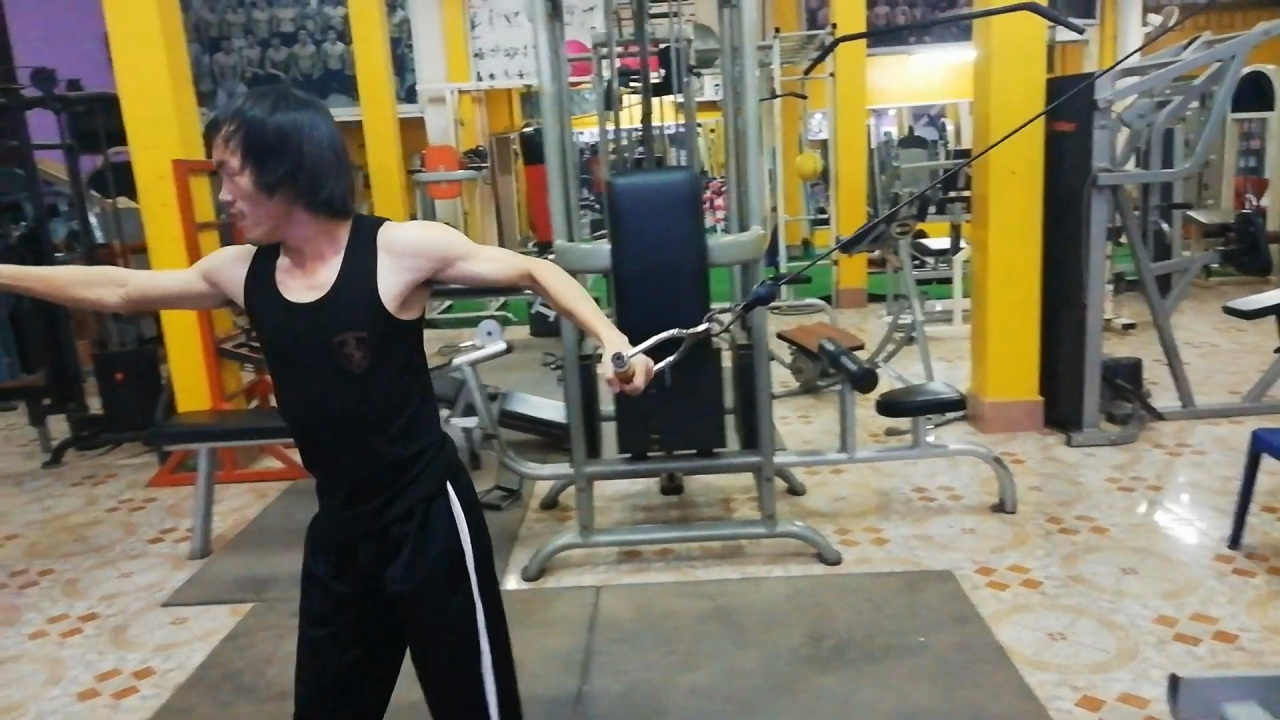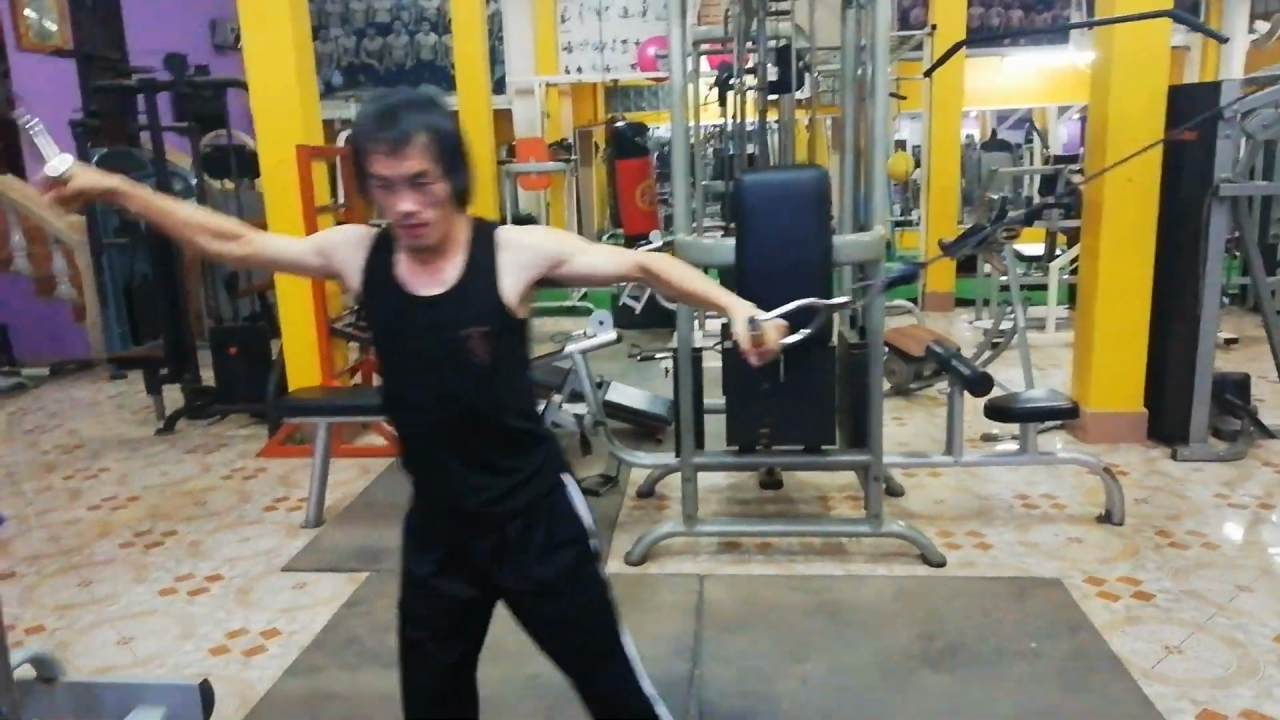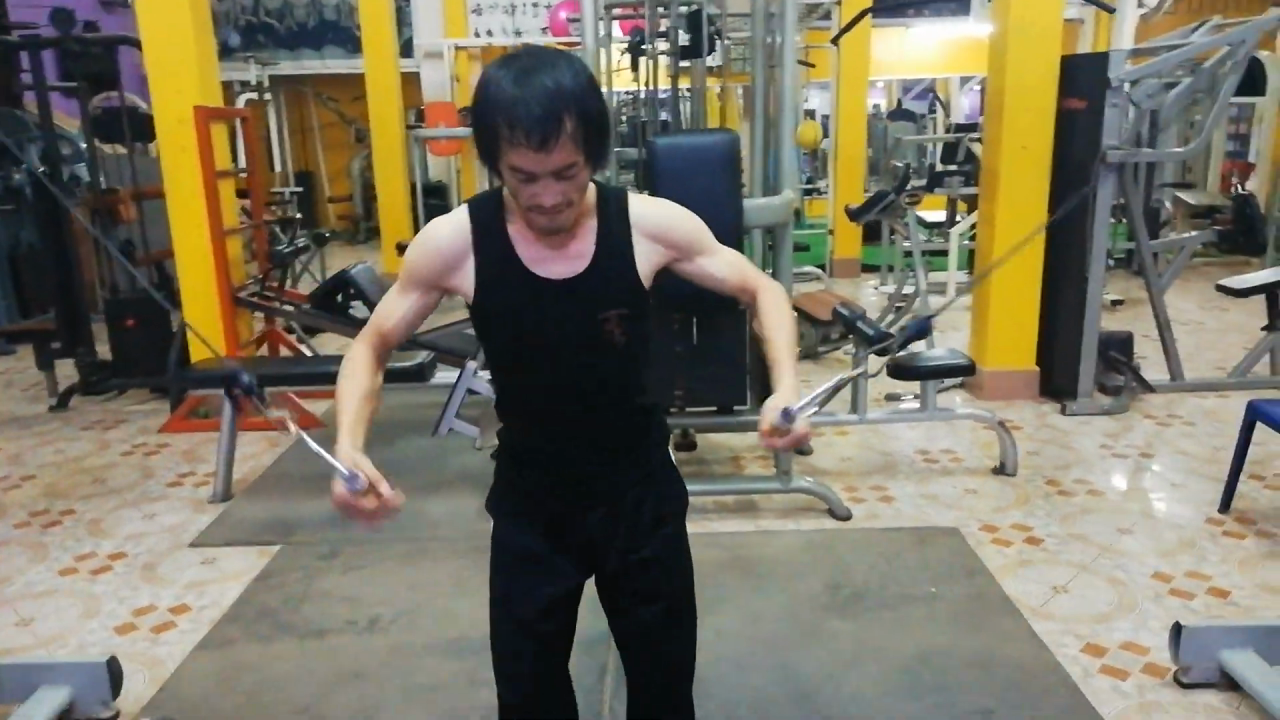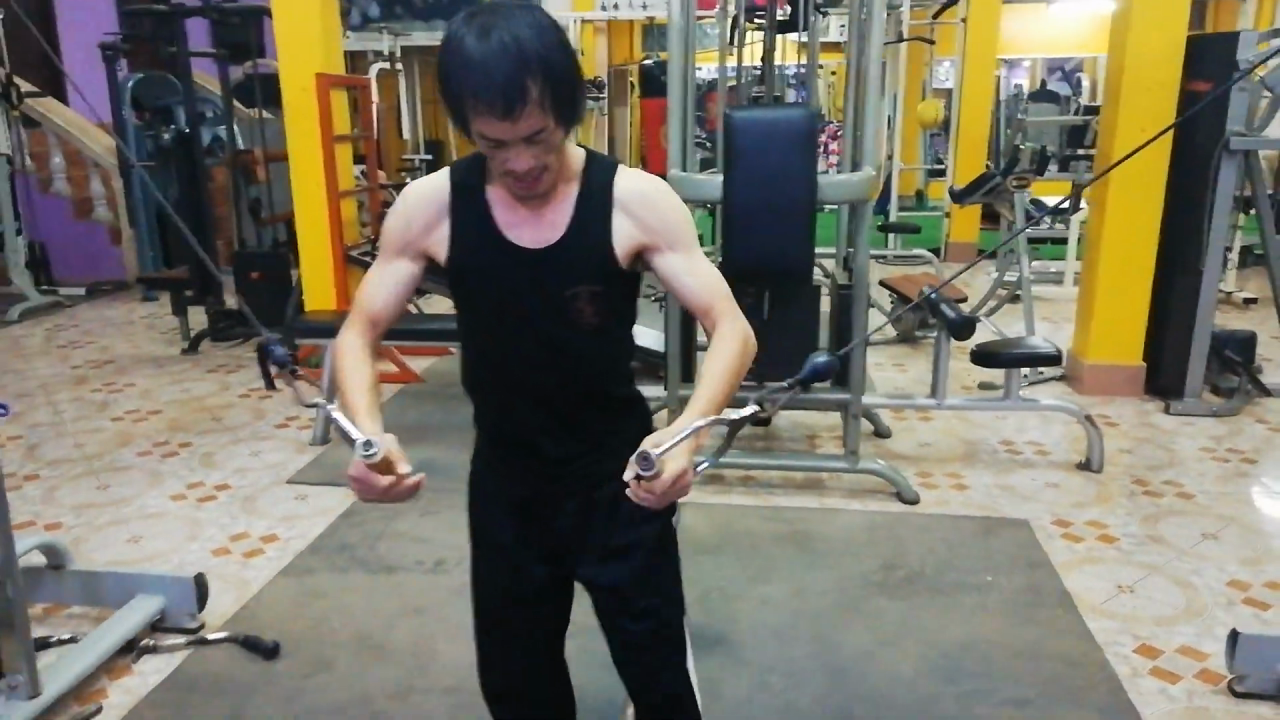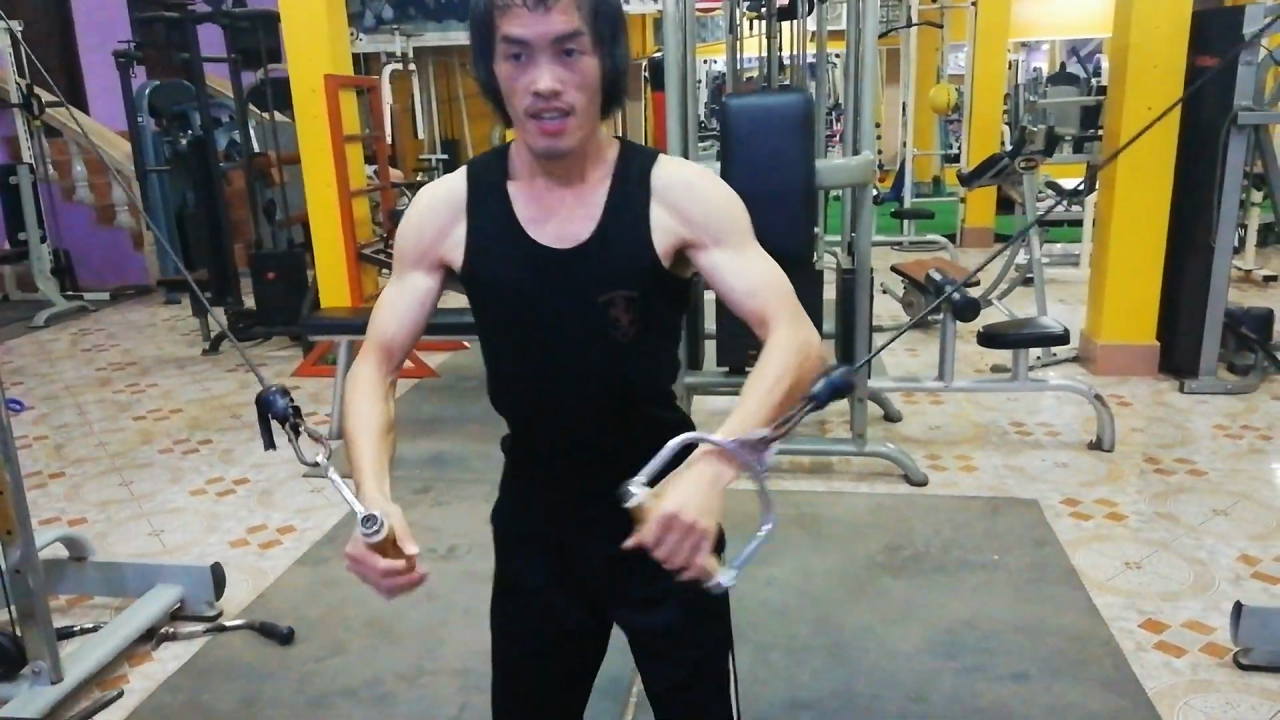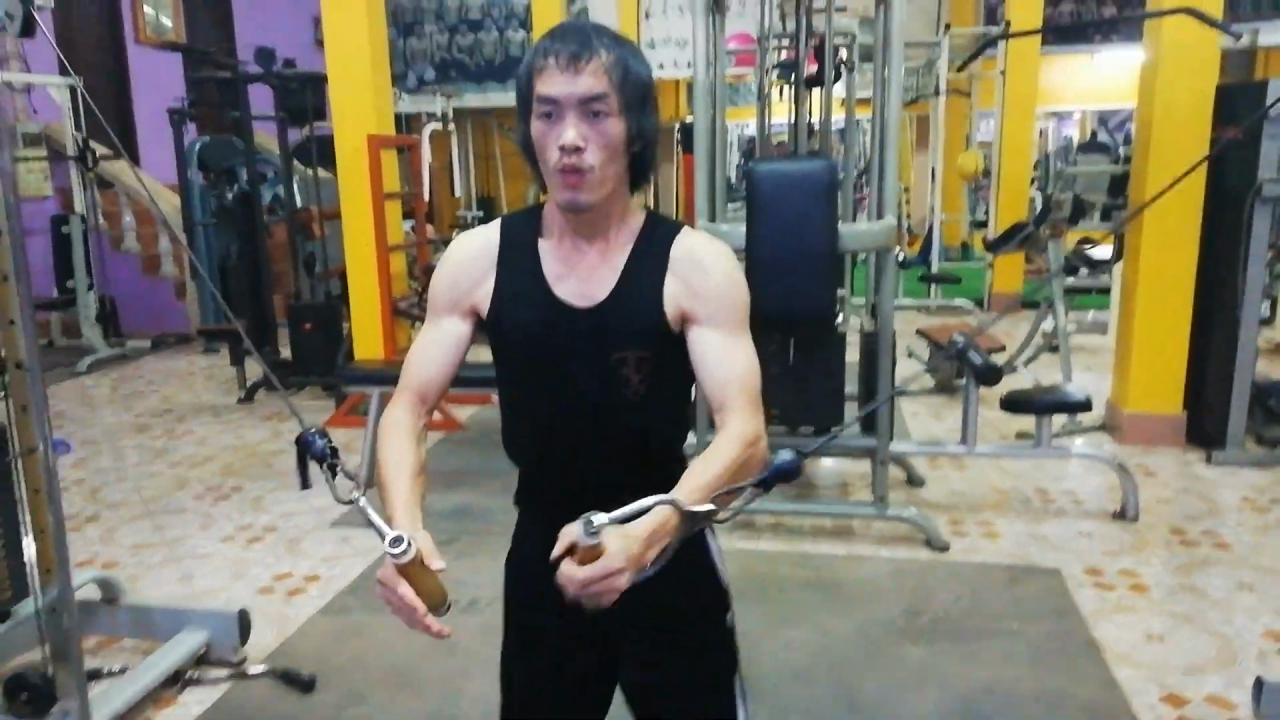
dt=0.7s
person 1, frame 1
left shoulder: (400, 250)
right shoulder: (242, 271)
left elbow: (532, 272)
right elbow: (118, 289)
left wrist: (609, 337)
left hip: (427, 518)
right hip: (339, 528)
person 1, frame 2
left shoulder: (518, 250)
right shoulder: (357, 255)
left elbow: (645, 266)
right elbow: (234, 242)
left wrist: (735, 308)
right wrist: (111, 187)
left hip: (535, 515)
right hip: (438, 525)
person 1, frame 3
left shoulder: (648, 224)
right shoulder: (454, 242)
left elbow: (759, 289)
right elbow: (373, 346)
left wrist: (785, 385)
right wrist: (350, 449)
left hip: (639, 493)
right hip: (529, 504)
person 1, frame 4
left shoulder: (635, 200)
right shoulder: (432, 204)
left elbow: (731, 329)
right elbow: (359, 334)
left wrist: (688, 432)
right wrist: (367, 432)
left hip: (621, 482)
right hip: (505, 485)
person 1, frame 5
left shoulder: (678, 193)
right shoulder: (448, 208)
left elbow: (795, 342)
right elbow: (376, 364)
left wrist: (714, 465)
right wrist: (373, 495)
left hip: (661, 515)
right hip: (533, 518)
person 1, frame 6
left shoulder: (696, 264)
right shoulder: (479, 258)
left elbow: (743, 430)
right elbow: (410, 404)
left wrist: (645, 535)
right wrist: (404, 525)
left hip: (667, 563)
right hip: (542, 562)
